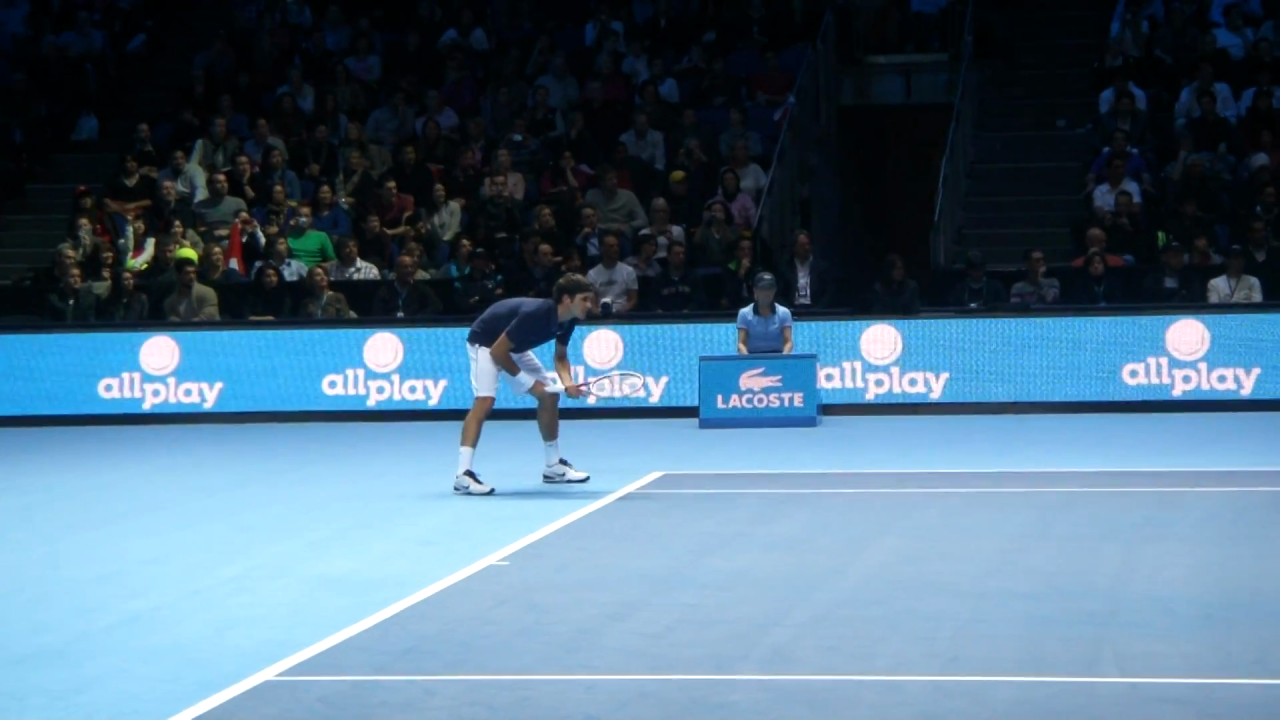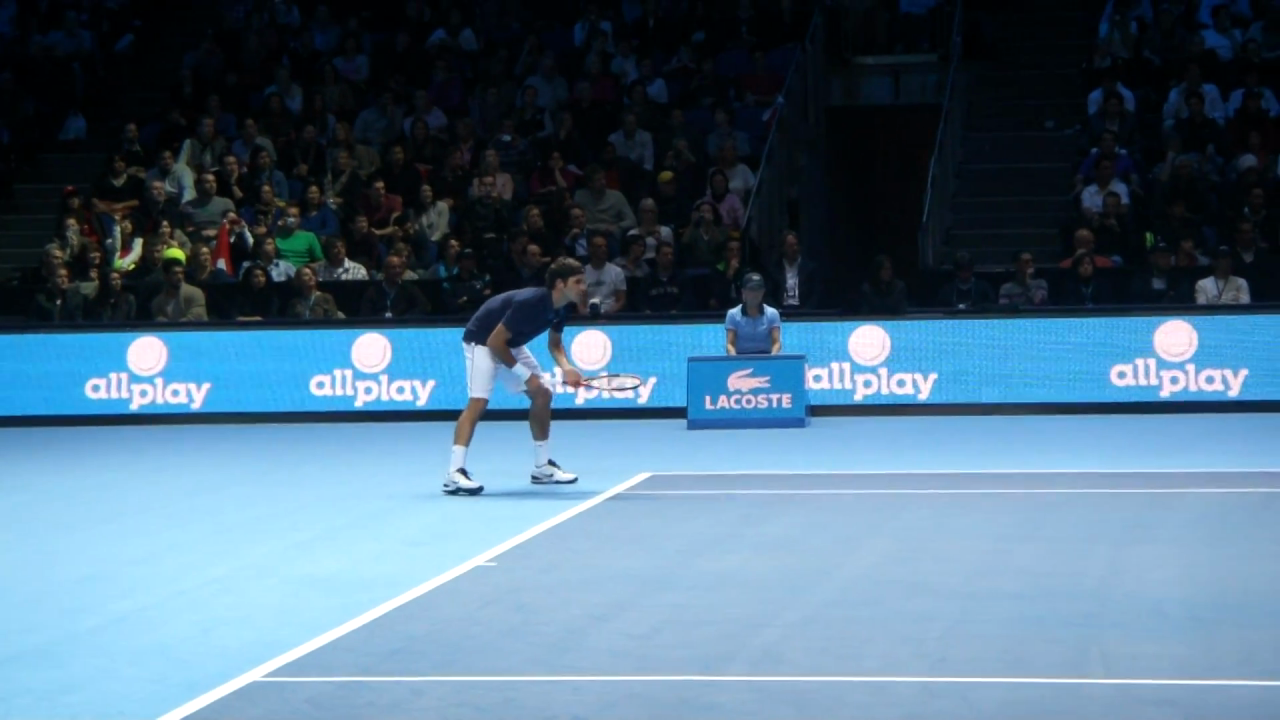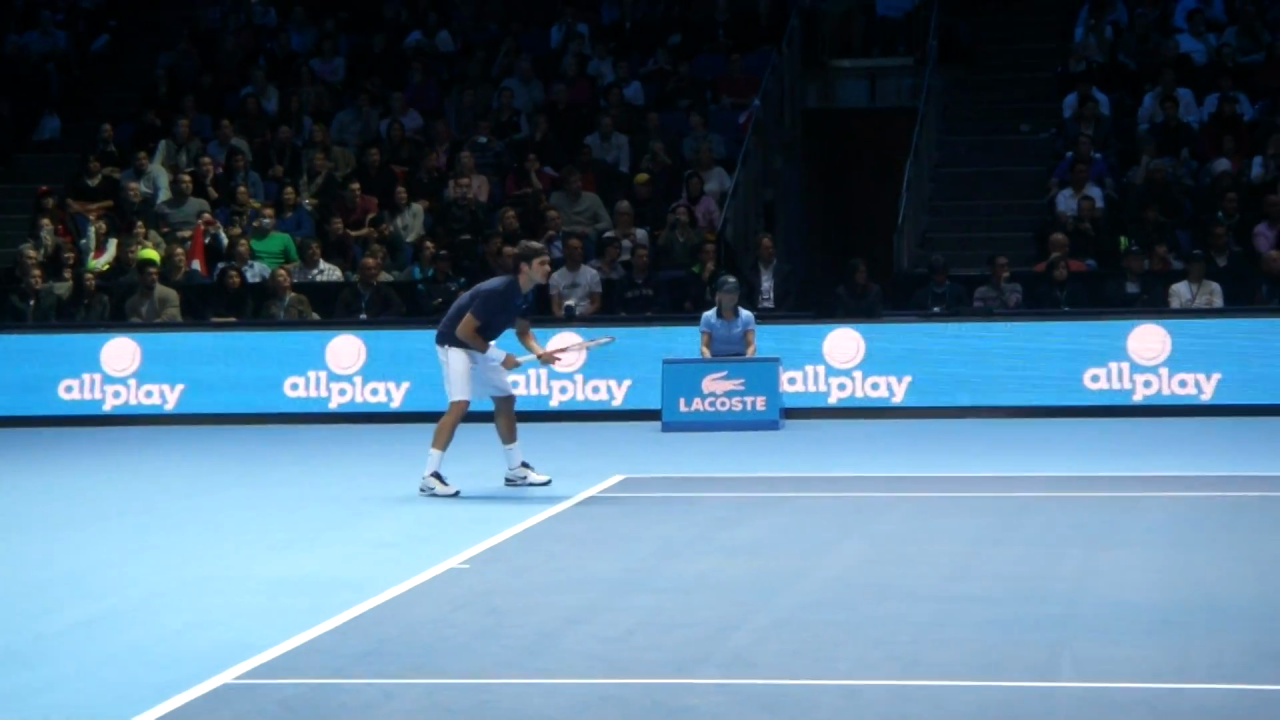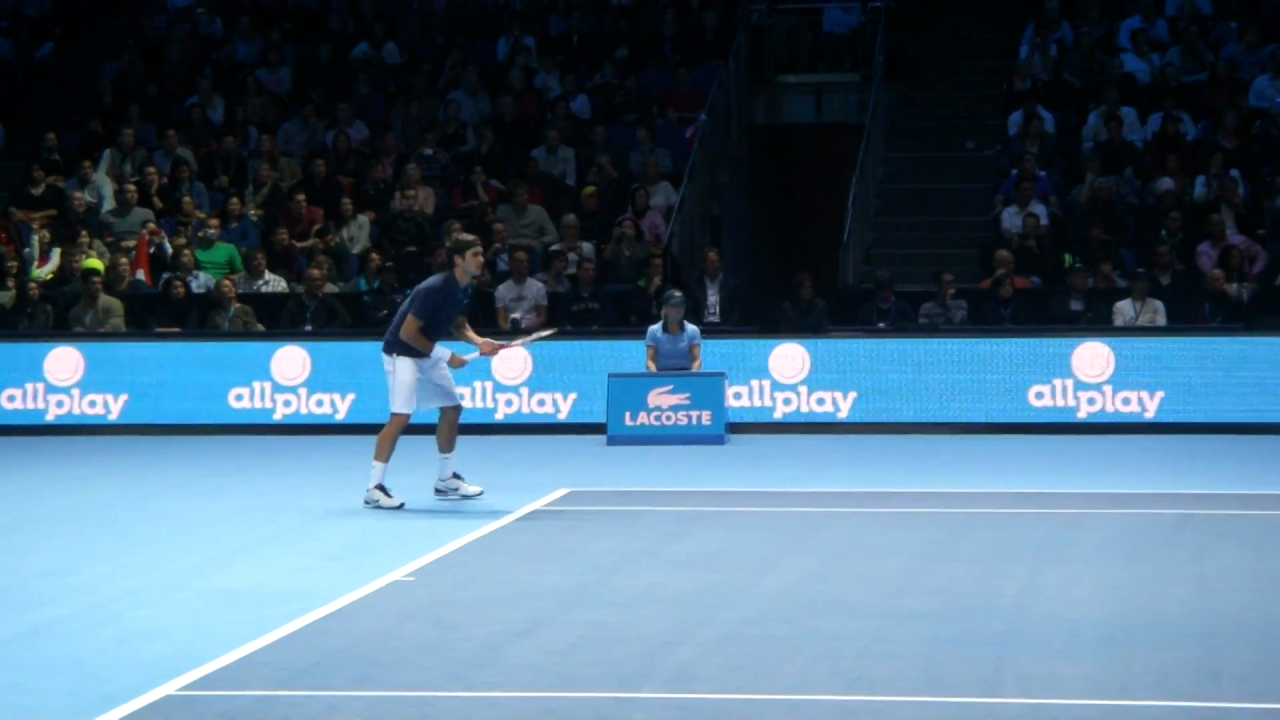
dt=0.2s
person 1, frame 1
left shoulder: (568, 320)
right shoulder: (534, 314)
left elbow: (560, 356)
right elbow: (498, 351)
left wrist: (568, 383)
right wrist: (528, 382)
left hip: (516, 347)
right hip: (486, 342)
left knee: (550, 395)
right knee: (484, 401)
left ankle: (553, 466)
right ankle: (463, 476)
person 1, frame 2
left shoulder: (561, 307)
right shoulder: (529, 303)
left elbow: (555, 344)
right elbow: (494, 342)
left wrist: (566, 370)
right wrist: (524, 375)
left hip: (511, 344)
right hip: (482, 340)
left knee: (542, 394)
right knee: (478, 402)
left ankle: (542, 467)
right ankle: (455, 473)
person 1, frame 3
left shoulder: (526, 292)
right shoulder: (496, 291)
left elbow: (522, 329)
right elbow: (463, 331)
left wrist: (537, 350)
right wrist: (500, 356)
left hip: (481, 344)
right hip: (455, 342)
left knee: (505, 400)
right knee: (460, 405)
left ankle: (516, 469)
right ankle: (430, 477)
person 1, frame 4
left shoulder: (465, 289)
right shoulder: (434, 288)
left elbow: (459, 325)
right elbow: (407, 332)
left wrist: (479, 342)
right wrist: (446, 355)
left hip: (428, 354)
right hip: (402, 352)
left knee: (452, 408)
right knee: (400, 417)
left ankle: (447, 479)
right ankle: (374, 489)
